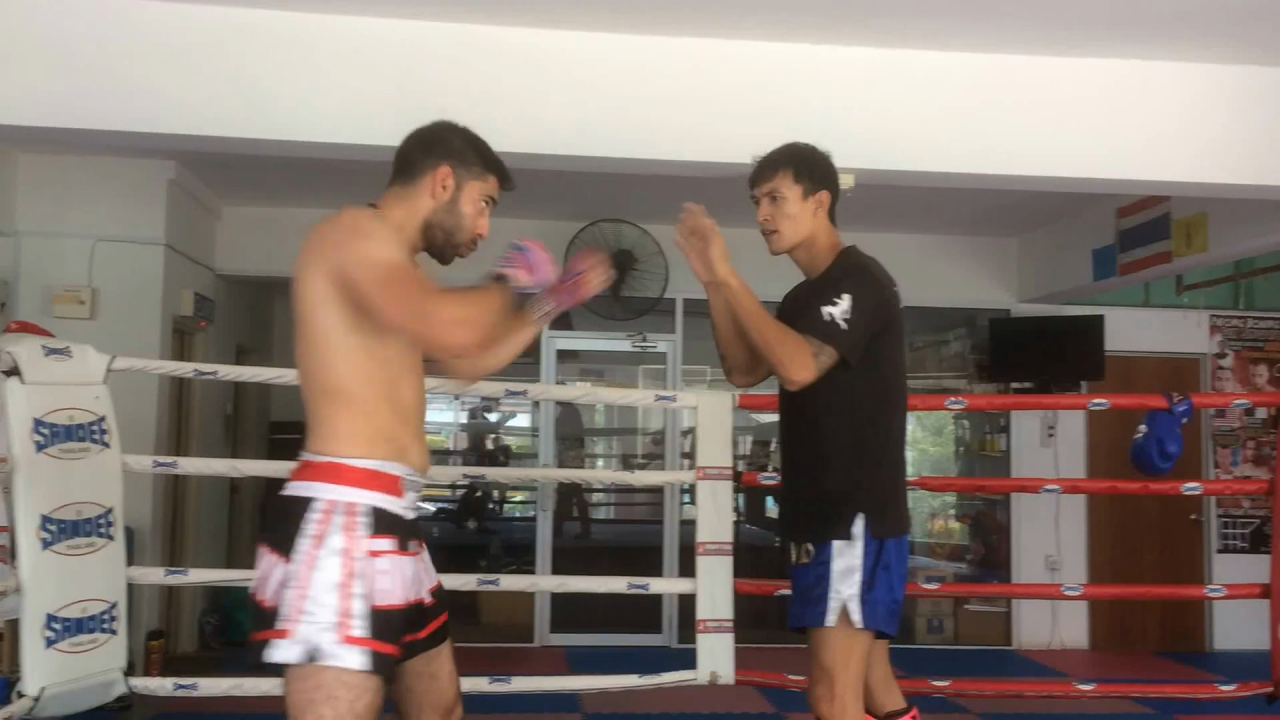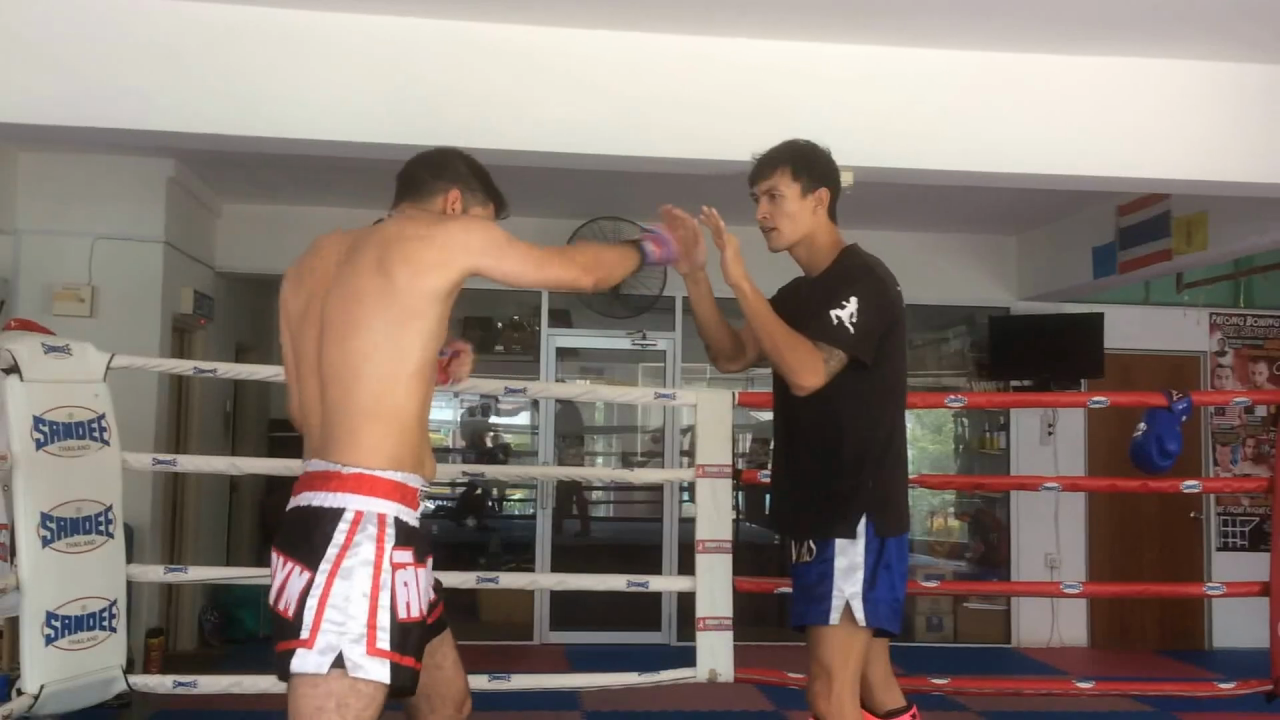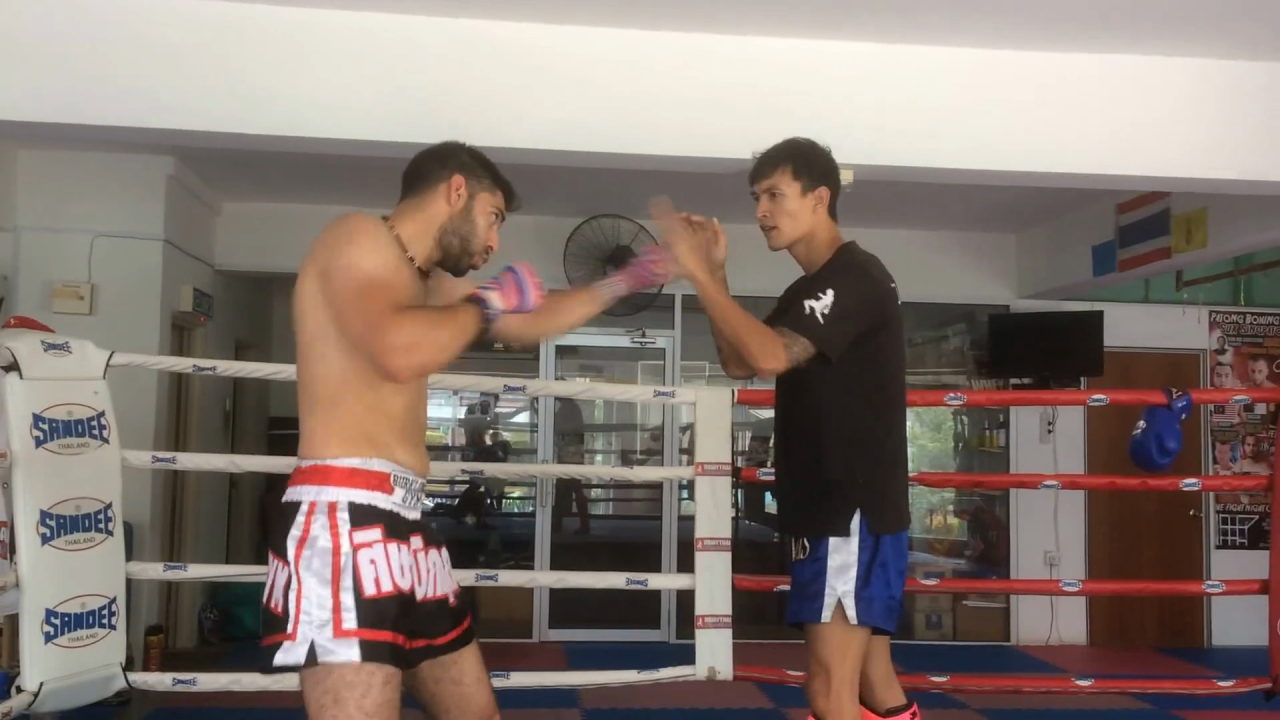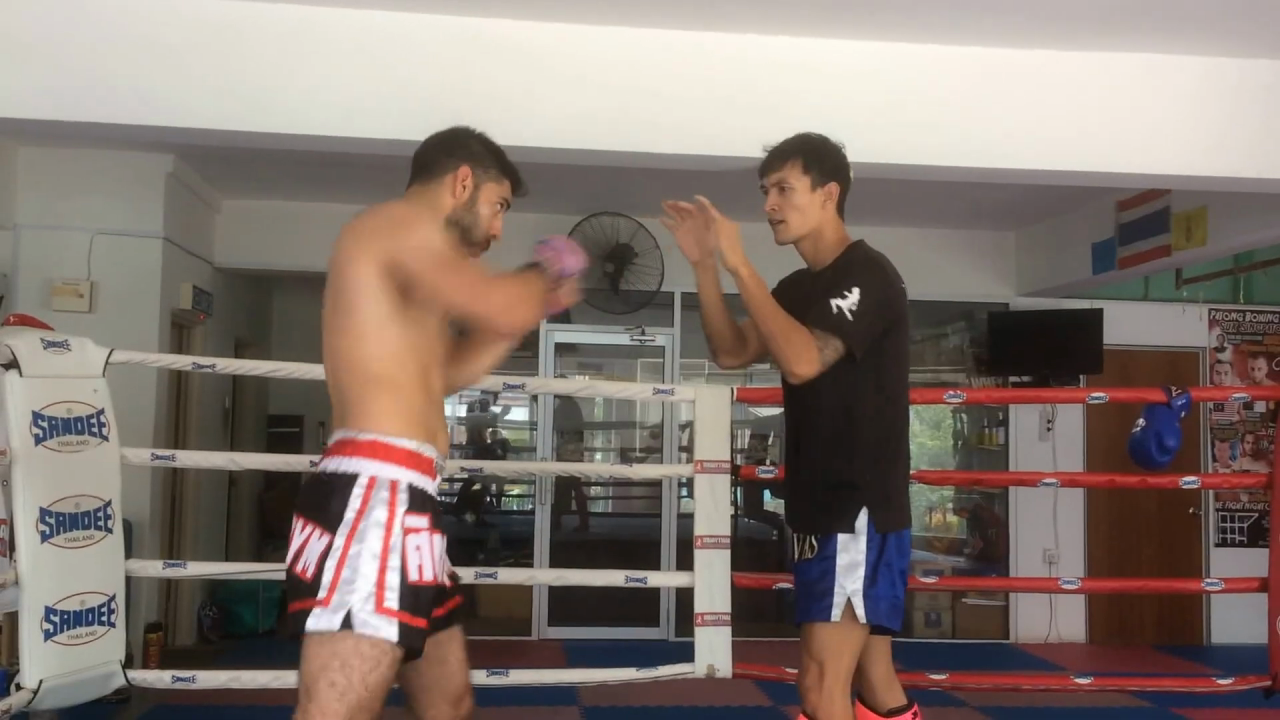
dt=0.2s
person 1, frame 1
left shoulder: (399, 264)
right shoulder: (354, 234)
left elbow: (469, 361)
right elbow: (452, 332)
left wrist: (548, 299)
right wrist: (516, 281)
left hip: (381, 523)
right hip: (341, 520)
person 1, frame 2
left shoulder: (315, 262)
right shoulder: (445, 236)
right elbow: (585, 270)
right wrist: (648, 247)
left hip: (355, 523)
right hip: (359, 527)
person 1, frame 3
left shoulder: (422, 280)
right shoulder: (354, 239)
left elbow: (534, 321)
right elbow: (400, 355)
left wrist: (628, 280)
right wrist: (485, 302)
left hip: (398, 526)
right hip: (344, 518)
person 1, frame 4
left shoulder: (395, 265)
right shoulder: (397, 225)
left elbow: (445, 374)
right elbow: (500, 305)
left wrist: (529, 310)
right wrist: (552, 268)
left hip: (387, 503)
right hip: (374, 497)
person 2, frame 1
left shoulder: (860, 280)
right shoulder: (804, 296)
left elbow: (797, 368)
right elbow: (744, 371)
left wrist: (729, 278)
right wrist: (712, 284)
left hip: (854, 514)
right hip: (831, 510)
person 2, frame 2
left shoulder: (862, 279)
right shoulder: (800, 293)
left elbow: (807, 373)
right elbow: (731, 357)
left wrist: (742, 281)
right wrist: (695, 275)
left hip: (854, 514)
right hip: (824, 510)
person 2, frame 3
left shoulder: (856, 276)
right shoulder: (806, 291)
left elbow: (770, 357)
right elbow: (741, 364)
left wrist: (701, 276)
right wrist: (713, 275)
left hip: (853, 510)
right hip: (830, 507)
person 2, frame 4
left shoulder: (868, 274)
right shoulder: (799, 287)
left elbow: (802, 363)
right elbow: (731, 352)
left wrist: (739, 265)
right wrist: (703, 266)
left hip: (857, 507)
right hip: (831, 504)
